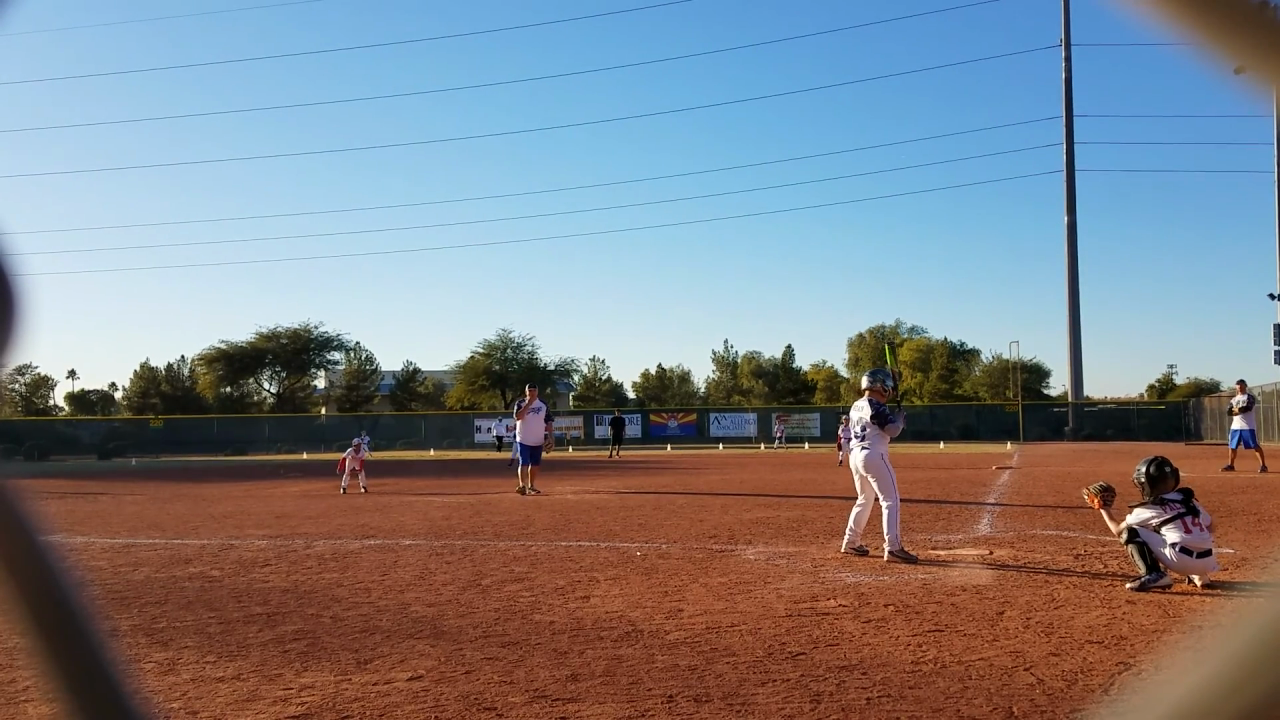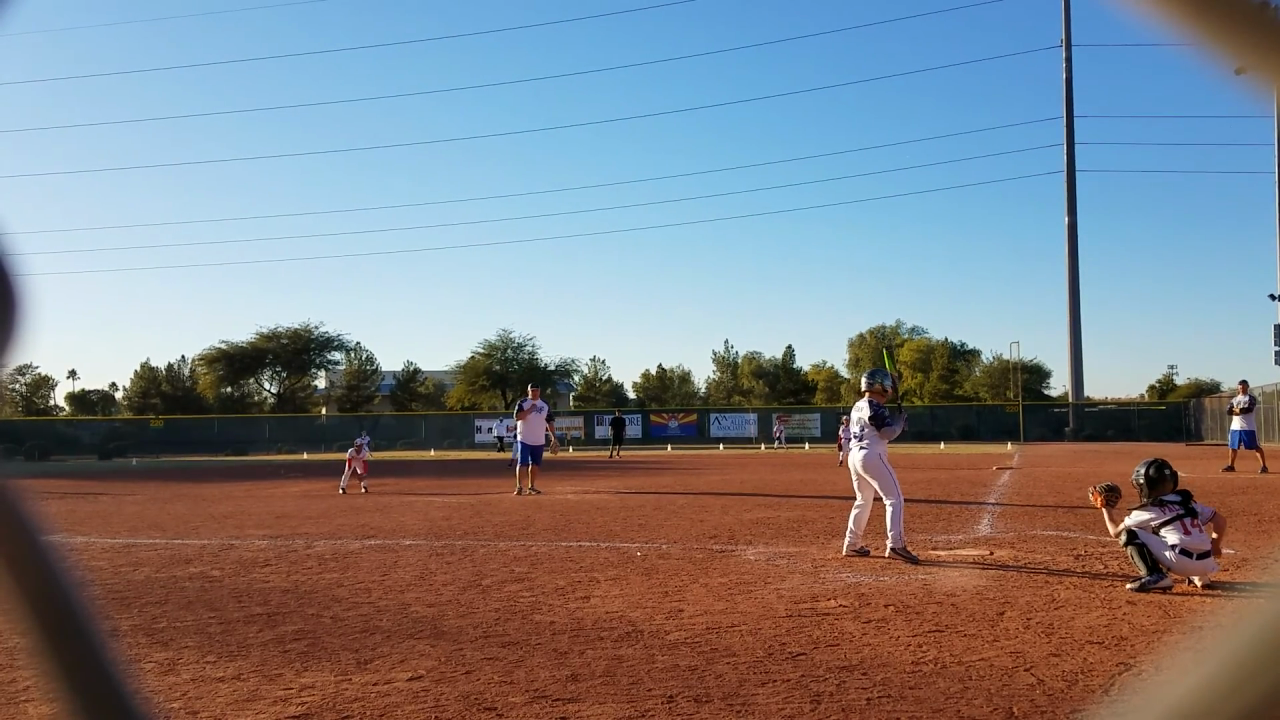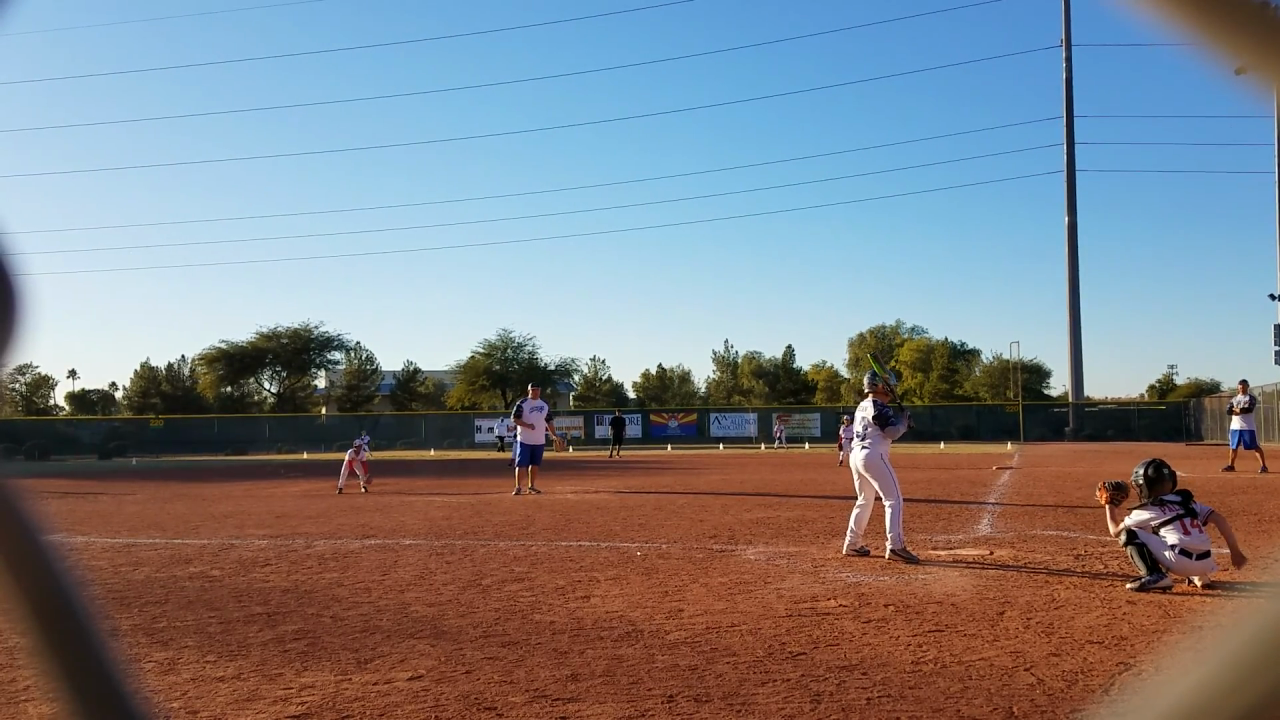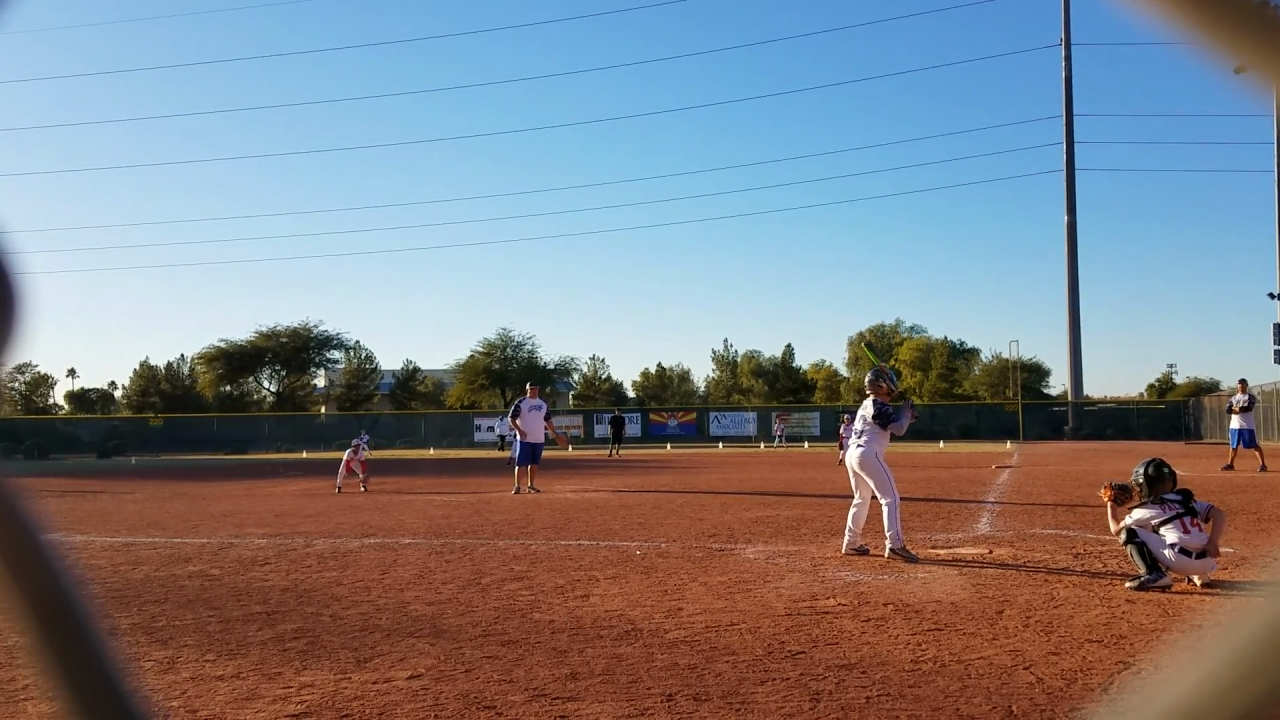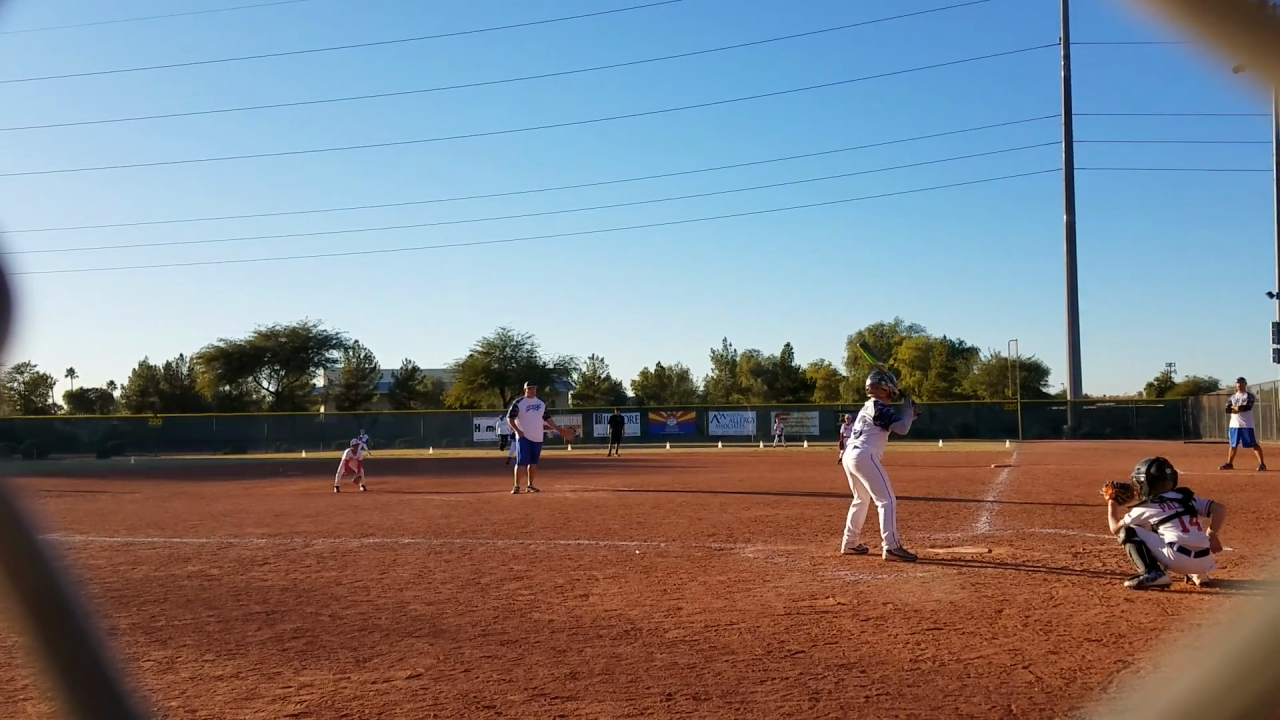
dt=0.2s
person 1, frame 1
left shoulder: (856, 406)
right shoulder: (876, 407)
right elbow: (893, 430)
left wrist: (892, 419)
right wrist: (900, 418)
left hip: (856, 455)
right hip: (874, 456)
left knee: (864, 500)
right knee: (891, 501)
left ankle: (851, 542)
right ankle: (893, 548)
person 1, frame 2
left shoulder: (857, 407)
right shoulder: (876, 407)
right elbow: (889, 433)
left wrist: (894, 423)
right wrist: (900, 421)
left hip: (855, 456)
right hip: (872, 456)
left knee: (863, 501)
right knee: (894, 499)
left ankle: (852, 544)
right ankle: (895, 545)
person 1, frame 3
left shoulder: (862, 406)
right shoulder: (879, 407)
right elbow: (893, 433)
left wrist: (900, 424)
right wrist: (903, 420)
left hip: (856, 455)
right hip: (873, 456)
left knee: (864, 500)
right knee: (893, 500)
left ankle: (852, 544)
right ankle: (895, 547)
person 1, frame 4
left shoulder: (866, 405)
right shoulder: (880, 406)
left elbow: (887, 426)
right elbow: (898, 429)
left wrist: (905, 417)
right wrist: (906, 412)
left hip: (852, 454)
right hip: (868, 455)
left knee: (861, 499)
right knee: (890, 499)
left ankle: (851, 543)
right ankle: (895, 545)
person 1, frame 5
left shoulder: (869, 407)
right shoulder: (880, 408)
left elbow: (893, 424)
right elbow: (902, 428)
left wrist: (910, 414)
right wrist: (908, 410)
left hip: (850, 455)
right hip: (864, 457)
left knee: (860, 500)
right knee: (886, 501)
left ankle: (850, 543)
right ankle: (891, 547)
